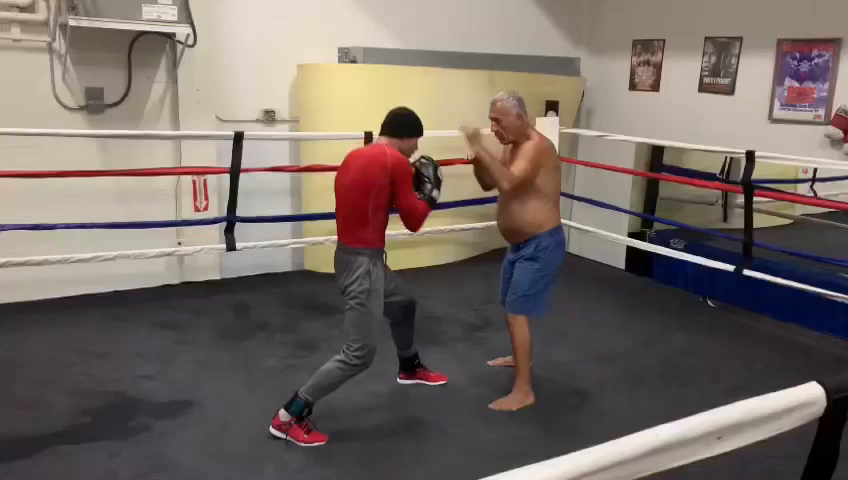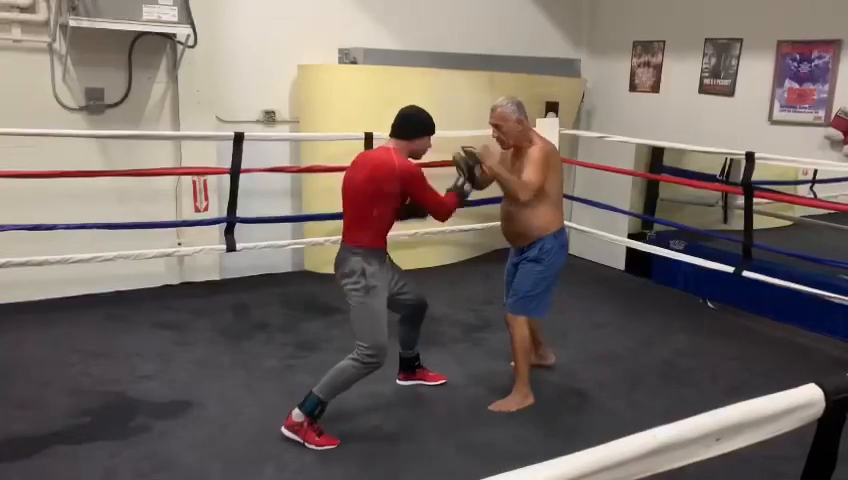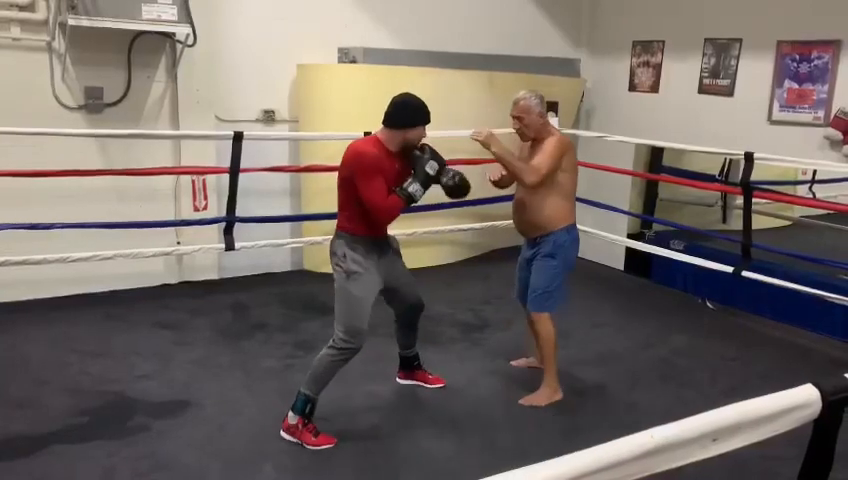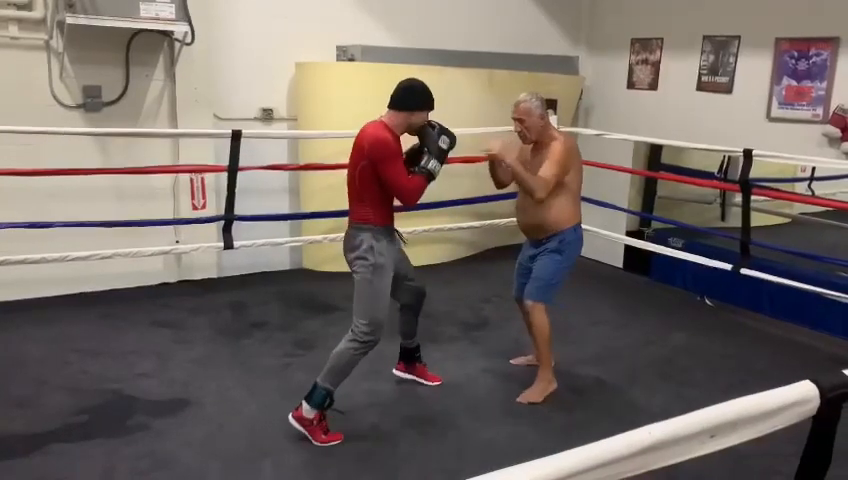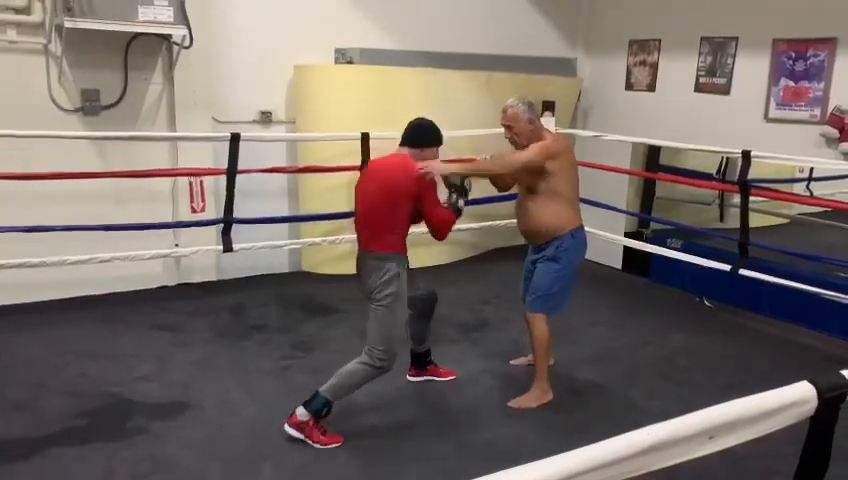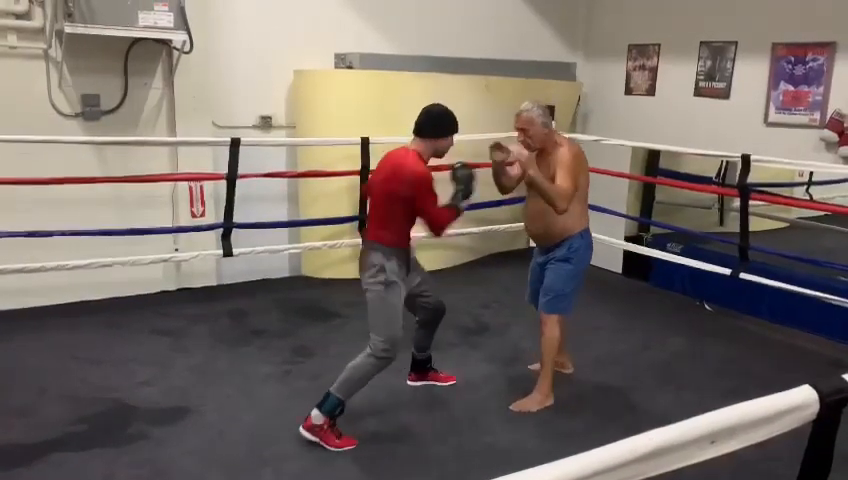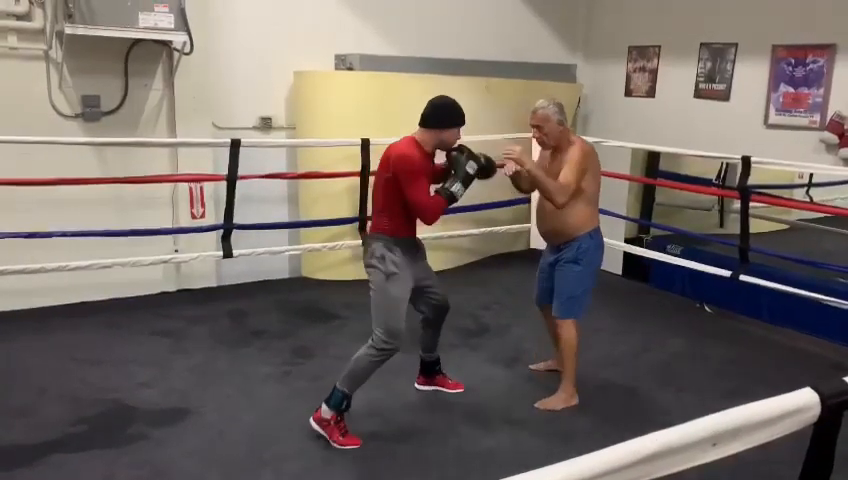
dt=0.4s
person 1, frame 1
left shoulder: (353, 158)
right shoulder: (397, 163)
right elbow: (413, 221)
right wrist: (431, 185)
left hip: (359, 256)
right hip: (362, 263)
left knee: (404, 305)
right knee: (359, 354)
left ankle: (410, 368)
right ankle: (289, 417)
person 1, frame 2
left shoulder: (367, 159)
right shoulder: (402, 168)
right elbow: (442, 211)
left wrist: (407, 207)
right wrist: (465, 182)
left hip: (375, 258)
right hip: (361, 264)
left knee: (414, 304)
right knee: (371, 354)
left ankle: (409, 369)
right ankle: (300, 418)
person 1, frame 3
left shoulder: (396, 152)
right shoulder: (364, 154)
left elbow: (398, 185)
right elbow: (385, 211)
left wrist: (439, 174)
right wrist: (419, 177)
left hip: (382, 246)
right hip: (354, 250)
left knee: (411, 304)
right knee: (348, 339)
left ankle: (409, 369)
right ankle: (296, 419)
person 1, frame 4
left shoulder: (380, 133)
right shoulder: (379, 139)
left elbow: (395, 172)
right elbow: (407, 194)
left wrist: (421, 150)
right wrist: (435, 156)
left hip: (384, 236)
right hip: (369, 240)
left knee: (413, 294)
right knee: (367, 332)
left ankle: (409, 362)
right ankle: (309, 411)
person 1, frame 5
left shoulder: (376, 167)
right shoulder: (418, 176)
right elbow: (440, 231)
right wrist: (459, 196)
left hip: (373, 260)
right hip: (386, 266)
left knee: (425, 298)
right knee: (378, 358)
left ankle: (421, 364)
right ankle: (304, 416)
person 1, frame 6
left shoulder: (400, 158)
right shoulder: (416, 172)
right elbow: (438, 226)
right wrist: (461, 194)
left hip: (399, 255)
right hip: (383, 260)
left knee: (433, 308)
right knee: (384, 349)
left ankle: (421, 369)
right ankle: (320, 419)
person 1, frame 7
left shoulder: (421, 152)
right shoulder: (404, 155)
left elbow: (428, 180)
right elbow: (429, 212)
left wrist: (455, 167)
right wrist: (461, 178)
left hip: (408, 246)
right hip: (387, 250)
left knee: (437, 305)
right knee: (387, 339)
left ankle: (429, 373)
right ankle: (329, 413)
person 2, frame 1
left shoulder: (535, 147)
right shoulder: (513, 147)
left elbow: (508, 182)
right elbow: (489, 184)
left wrist: (481, 148)
right wrist: (480, 163)
left hip: (542, 244)
right hip: (520, 243)
left knee: (517, 313)
right knee: (510, 304)
left ankle: (523, 391)
right ankle: (519, 357)
person 2, frame 2
left shoulder: (539, 151)
right shoulder: (508, 149)
left elbow: (524, 196)
right elbow: (481, 182)
left wrist: (496, 163)
right wrist: (476, 164)
left hip: (545, 247)
right hip: (522, 245)
left knee: (516, 313)
right knee: (522, 306)
left ankle: (522, 392)
right ankle: (542, 353)
person 2, frame 3
left shoulder: (557, 143)
right shoulder: (528, 143)
left elbow: (530, 178)
right elbow: (512, 177)
left wrist: (497, 148)
right wrist: (498, 177)
left hip: (556, 241)
right hip: (534, 240)
left knee: (539, 310)
right knee: (526, 300)
left ankle: (551, 387)
right ankle: (541, 356)
person 2, frame 4
left shoulder: (560, 146)
right shoulder: (527, 146)
left elbow: (539, 191)
right elbow: (502, 182)
left wrist: (512, 161)
right wrist: (496, 161)
left hip: (560, 240)
right hip: (535, 239)
left knee: (534, 303)
right knee: (523, 298)
left ankle: (545, 379)
right ankle: (541, 354)
person 2, frame 5
left shoulder: (550, 148)
right shoulder: (528, 148)
left elbow: (503, 168)
right elbow: (505, 183)
left wrist: (448, 166)
right wrist: (485, 171)
left hip: (564, 243)
right hip: (543, 242)
left knee: (535, 311)
right knee: (532, 304)
left ankle: (541, 389)
right ankle: (541, 355)
person 2, frame 6
left shoulder: (566, 153)
right shoulder: (534, 151)
left elbow: (561, 203)
right elbow: (505, 188)
left wrist: (530, 170)
right wrist: (498, 165)
left hip: (571, 246)
right hip: (545, 245)
left knee: (550, 314)
right knee: (544, 306)
left ankle: (543, 392)
right ankle: (561, 360)
person 2, frame 7
left shoulder: (578, 151)
right shoulder: (547, 151)
left elbow: (559, 197)
right elbow: (527, 188)
left wrist: (532, 166)
right wrist: (517, 171)
left hip: (580, 246)
right hip: (556, 245)
left knee: (564, 316)
right knee: (545, 304)
left ankle: (568, 391)
right ankle: (560, 359)
